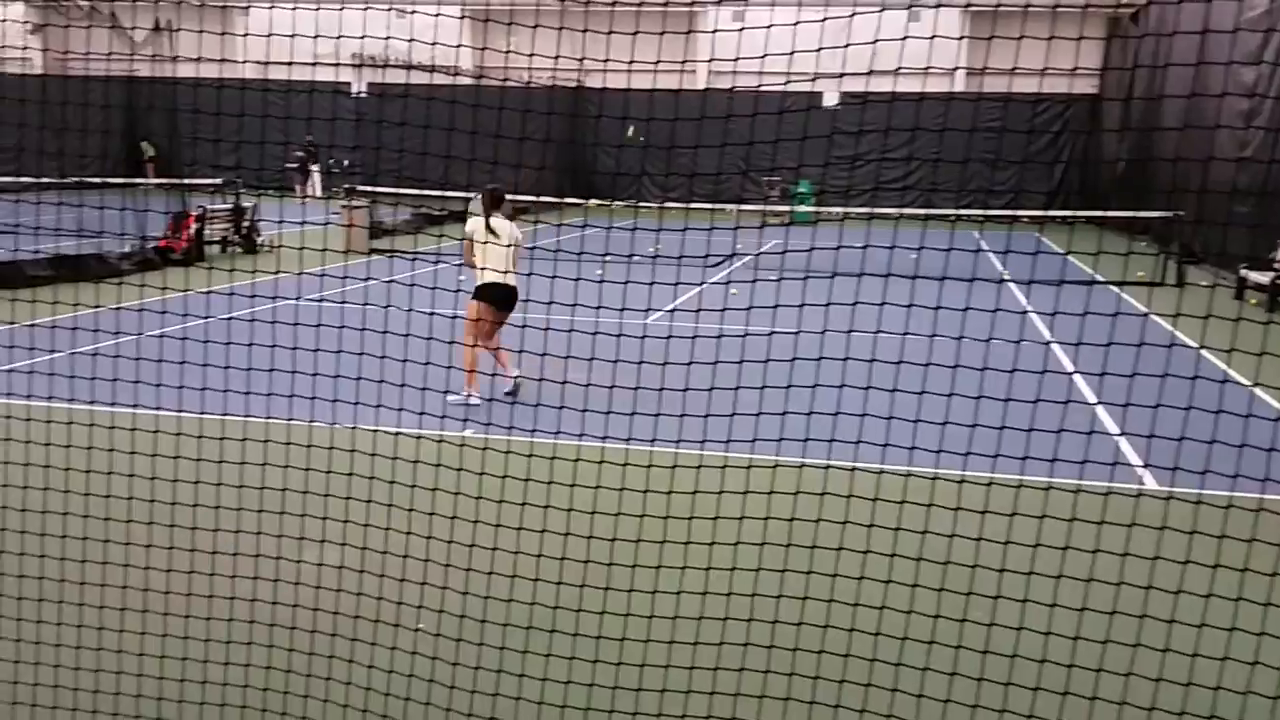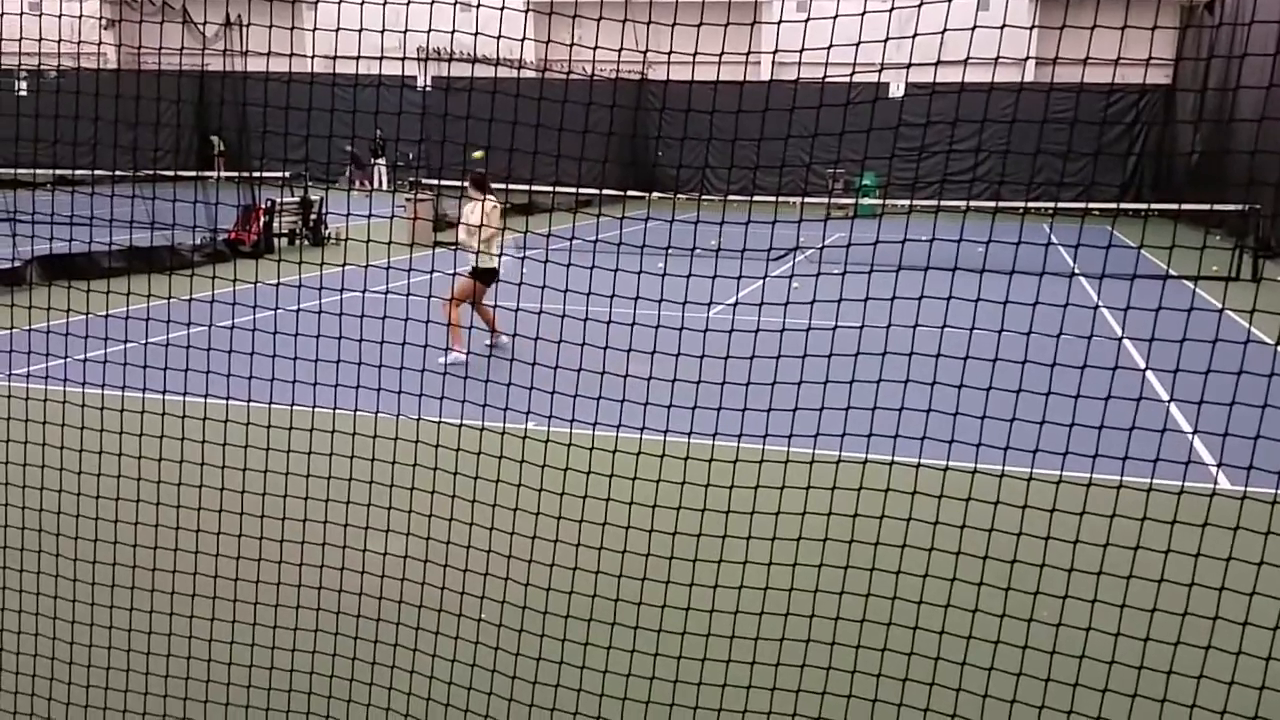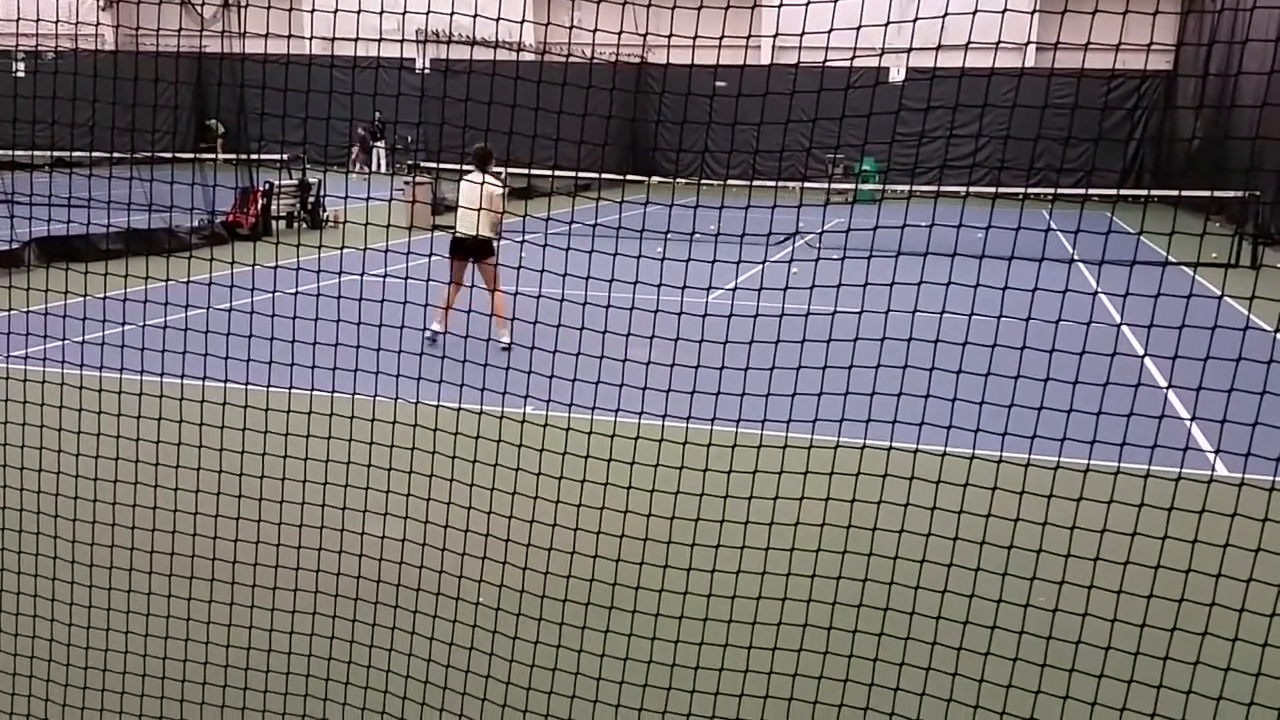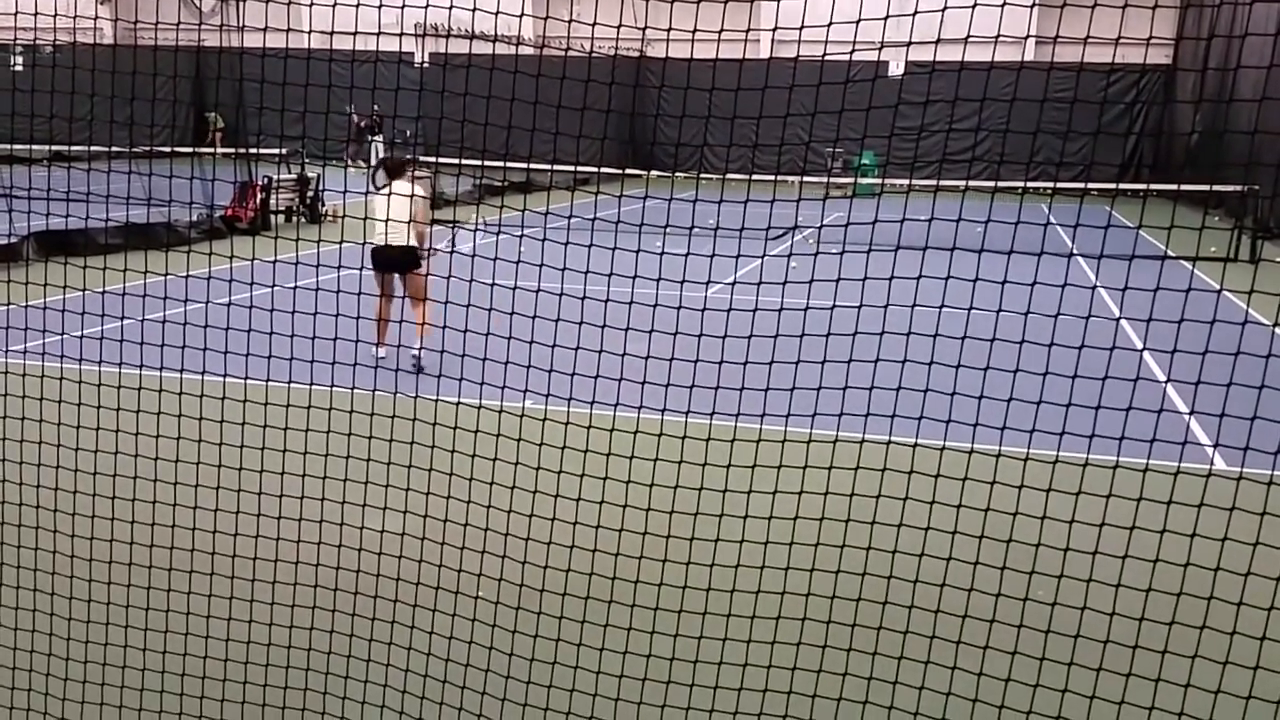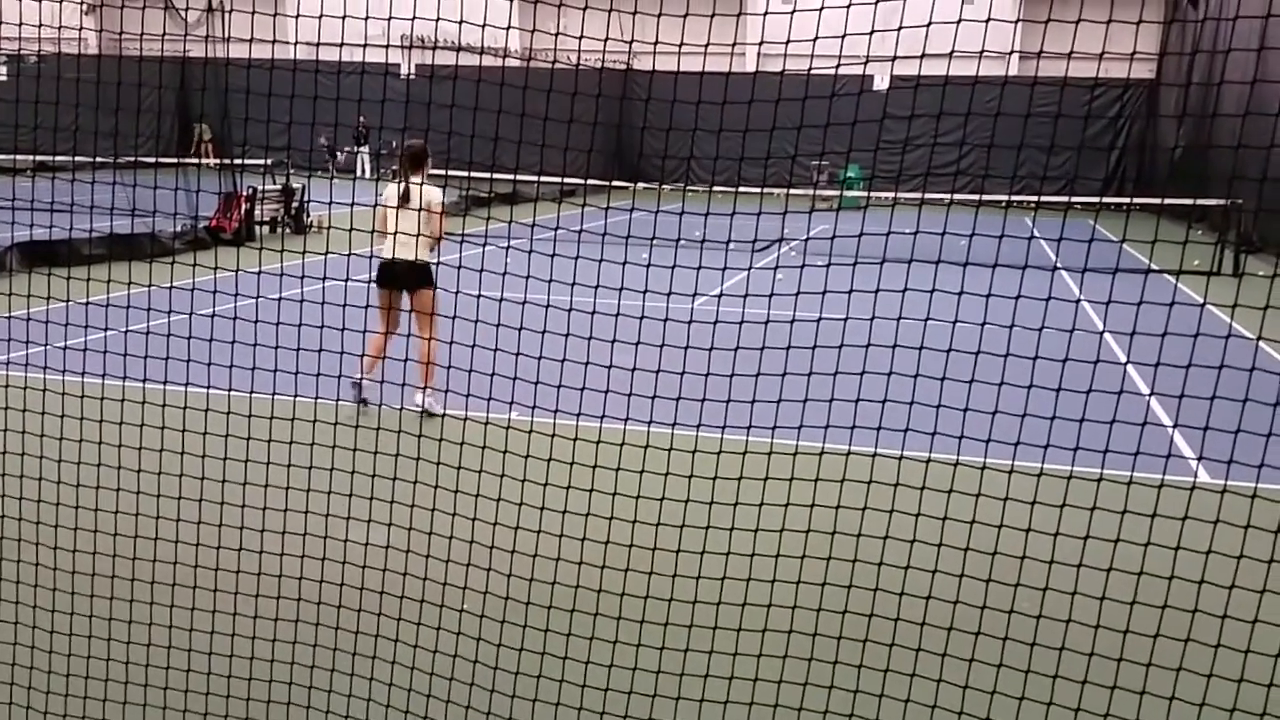
dt=1s
person 1, frame 1
left shoulder: (475, 223)
right shoulder: (513, 228)
left elbow: (467, 259)
left hip: (489, 287)
right hip: (510, 290)
left knee: (469, 339)
right knee: (488, 337)
left ankle: (470, 392)
right ankle: (511, 373)
person 1, frame 2
left shoulder: (490, 203)
right shoulder: (469, 207)
left elbow: (495, 231)
right elbow: (462, 233)
left wrist: (475, 243)
right wrist: (464, 239)
left hip: (485, 266)
right hip: (479, 264)
left knee: (451, 303)
right knee: (475, 301)
left ankle: (457, 350)
right ankle: (498, 336)
person 1, frame 3
left shoulder: (464, 180)
right shoulder: (496, 185)
right elbow: (495, 219)
right wrist: (496, 232)
left hip: (459, 238)
right hip: (481, 241)
left knee: (454, 286)
right knee: (495, 290)
left ankle: (438, 324)
right ankle: (503, 336)
person 1, frame 4
left shoulder: (379, 195)
right shoulder: (417, 191)
right elbow: (421, 229)
right wrist: (422, 248)
left hip: (380, 250)
right hip: (405, 250)
left knee: (385, 298)
right knee: (419, 303)
left ankle: (380, 345)
right ankle: (417, 347)
person 1, frame 5
left shoulder: (389, 190)
right shoulder: (433, 193)
left elbow: (380, 230)
right elbow: (437, 235)
left hip: (389, 265)
right hip: (416, 266)
left knee: (384, 329)
right knee: (427, 333)
left ankle: (364, 376)
right ankle: (425, 394)
